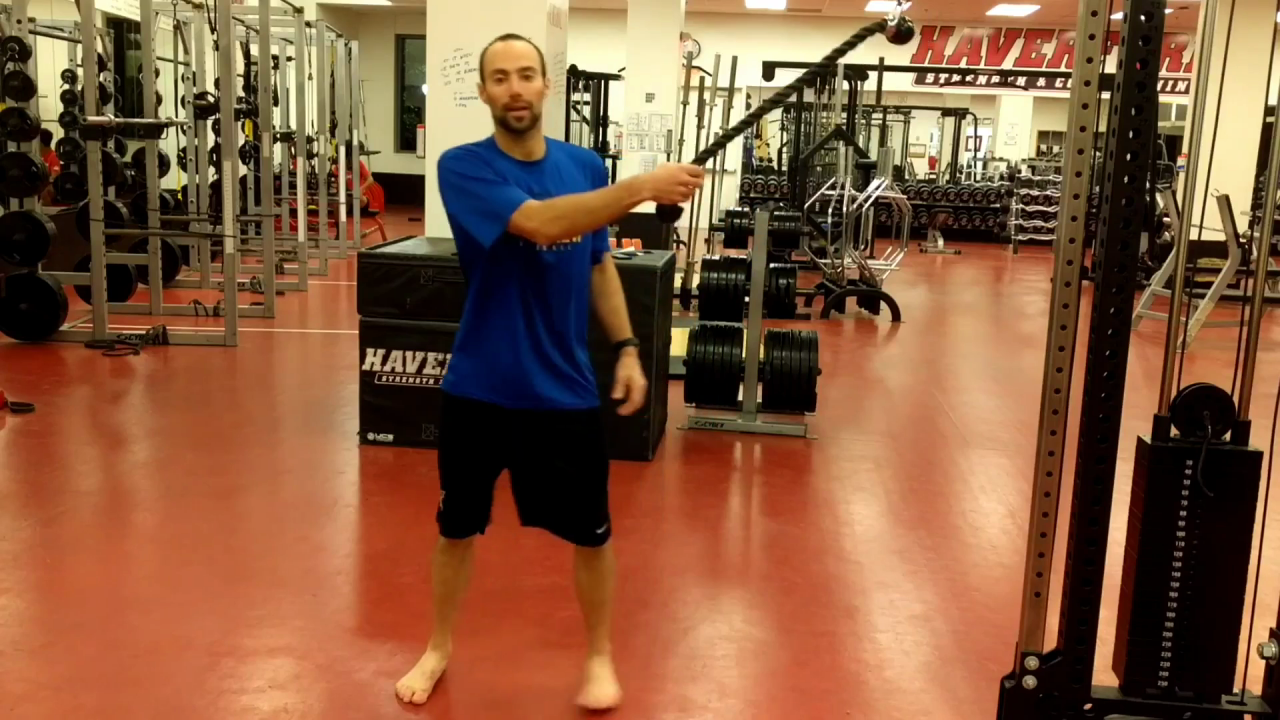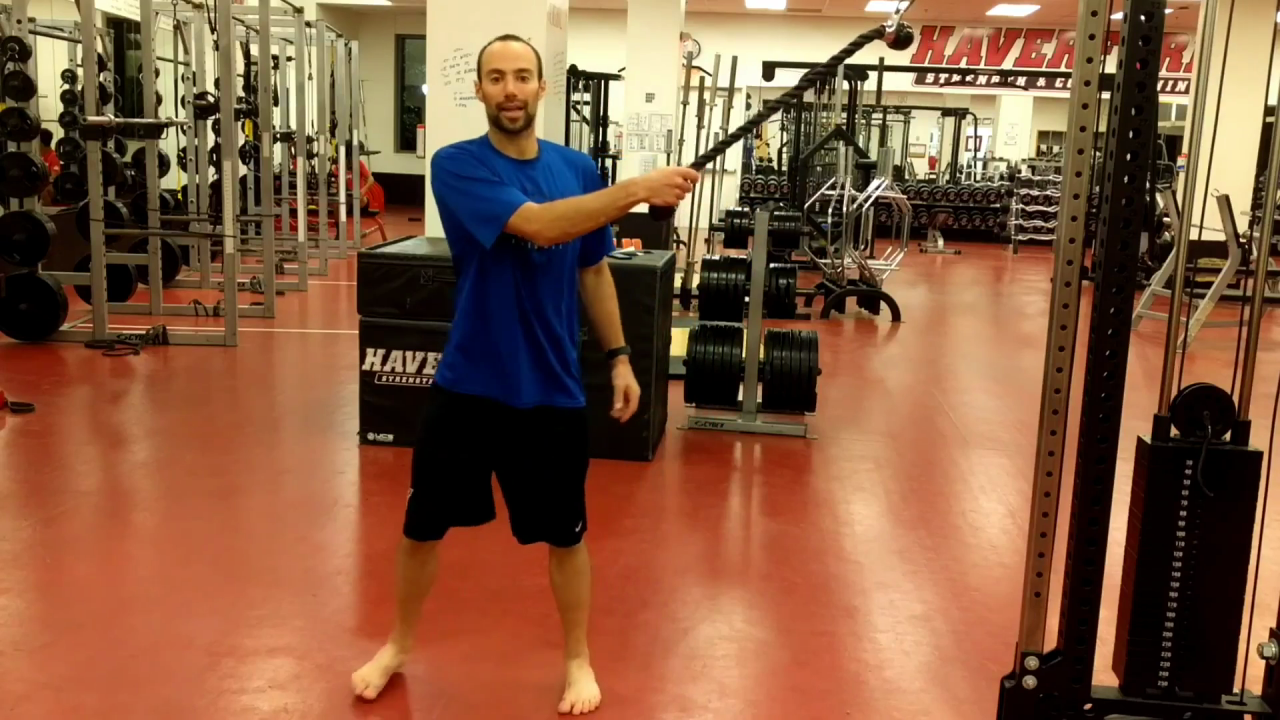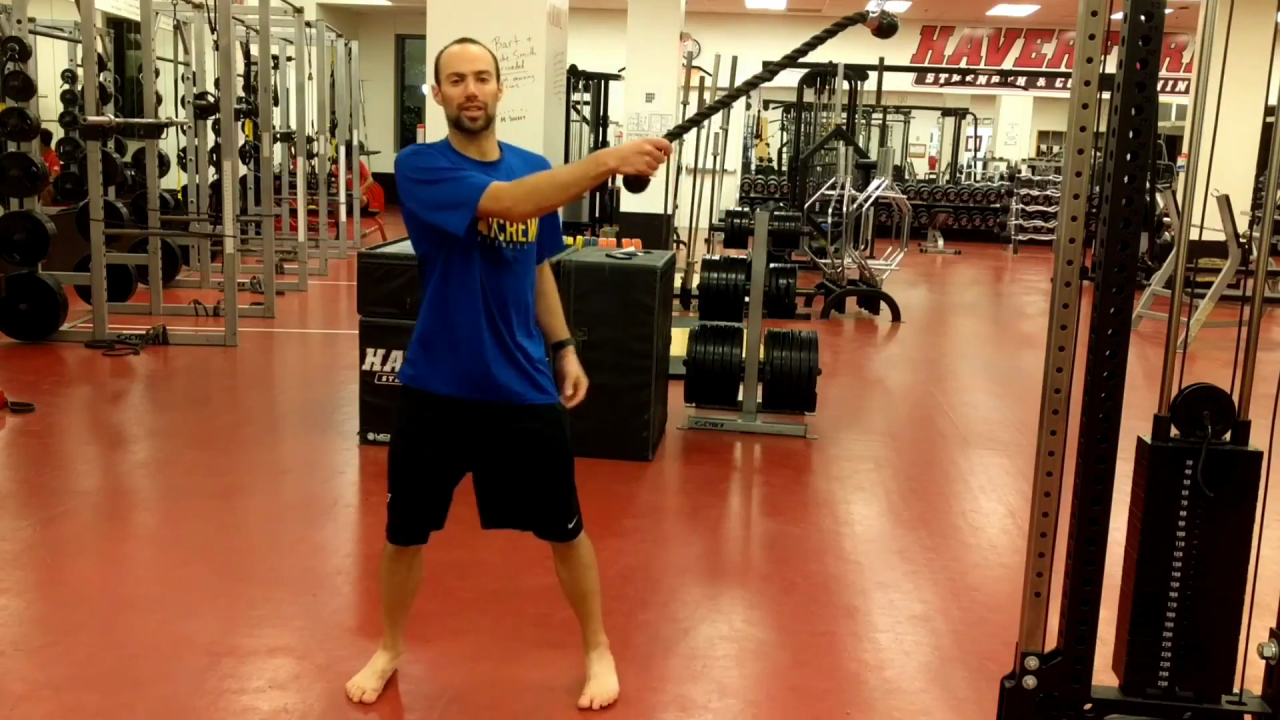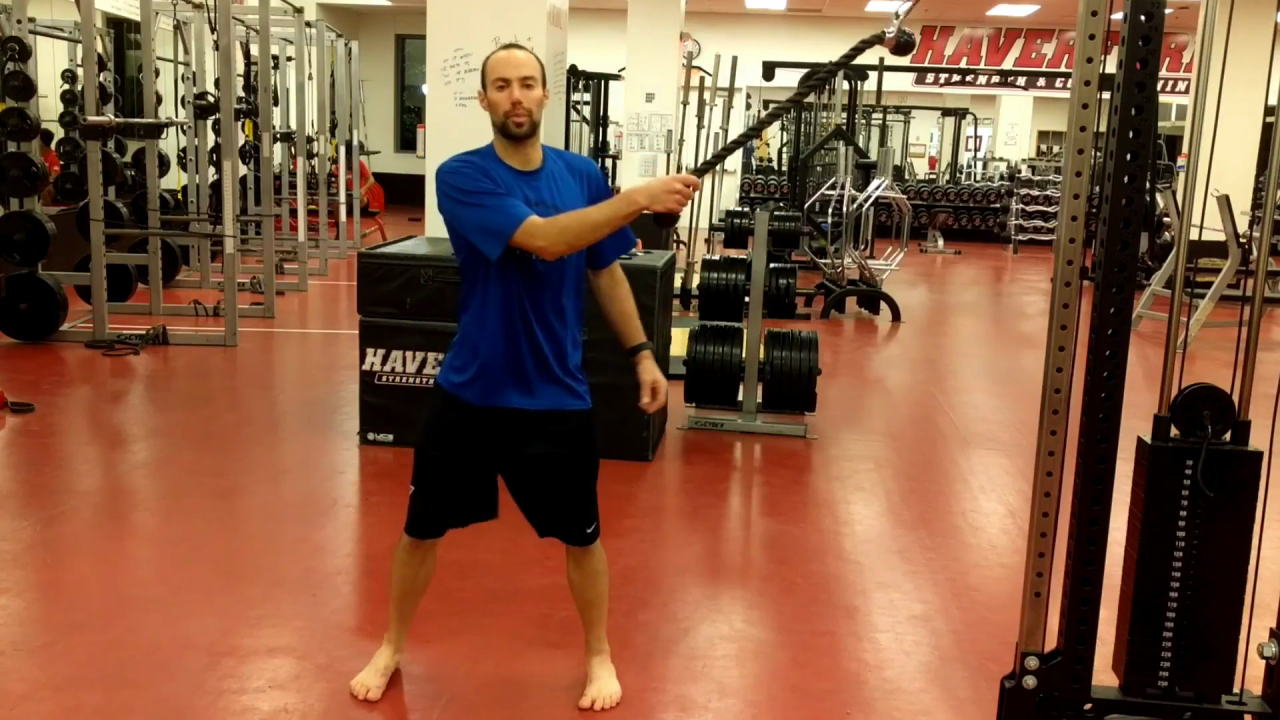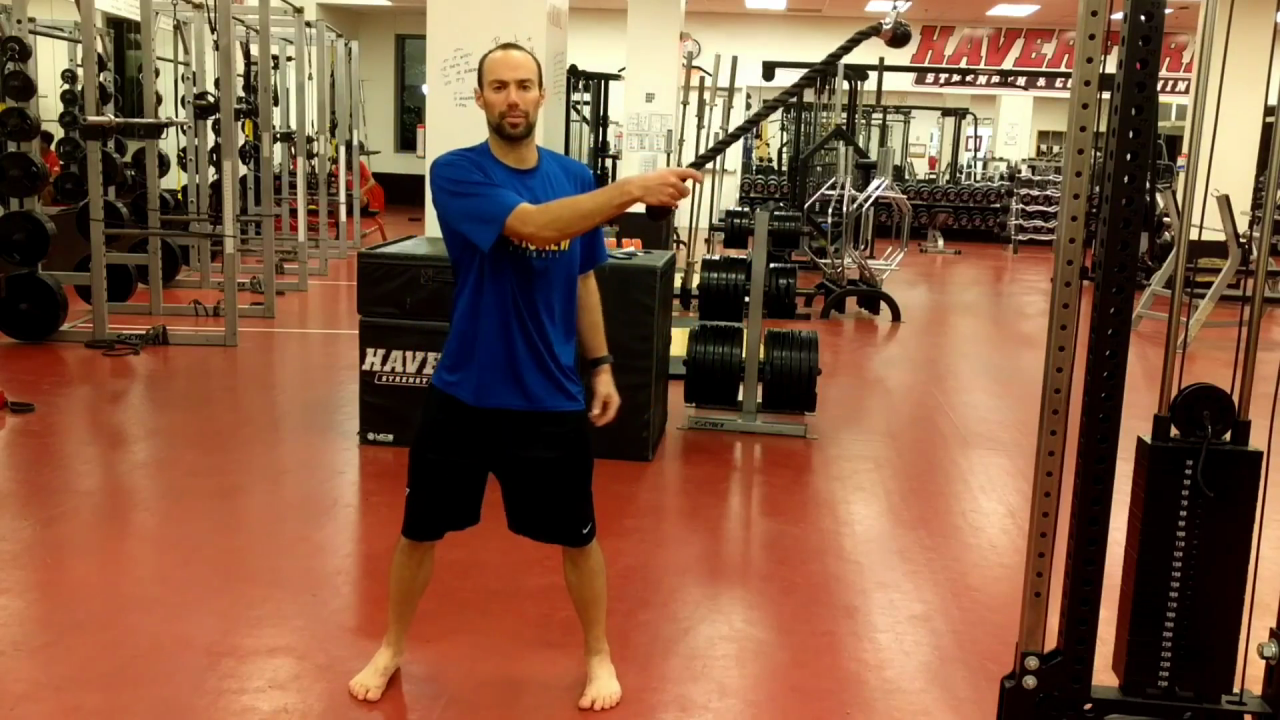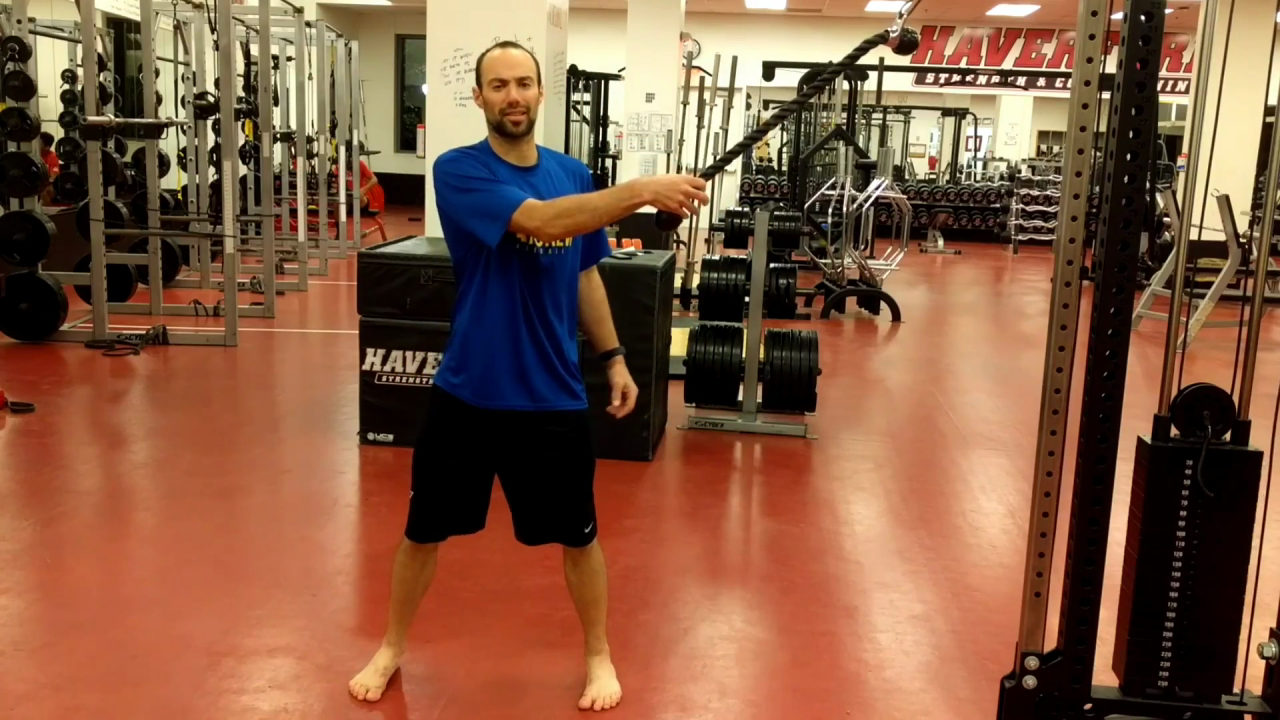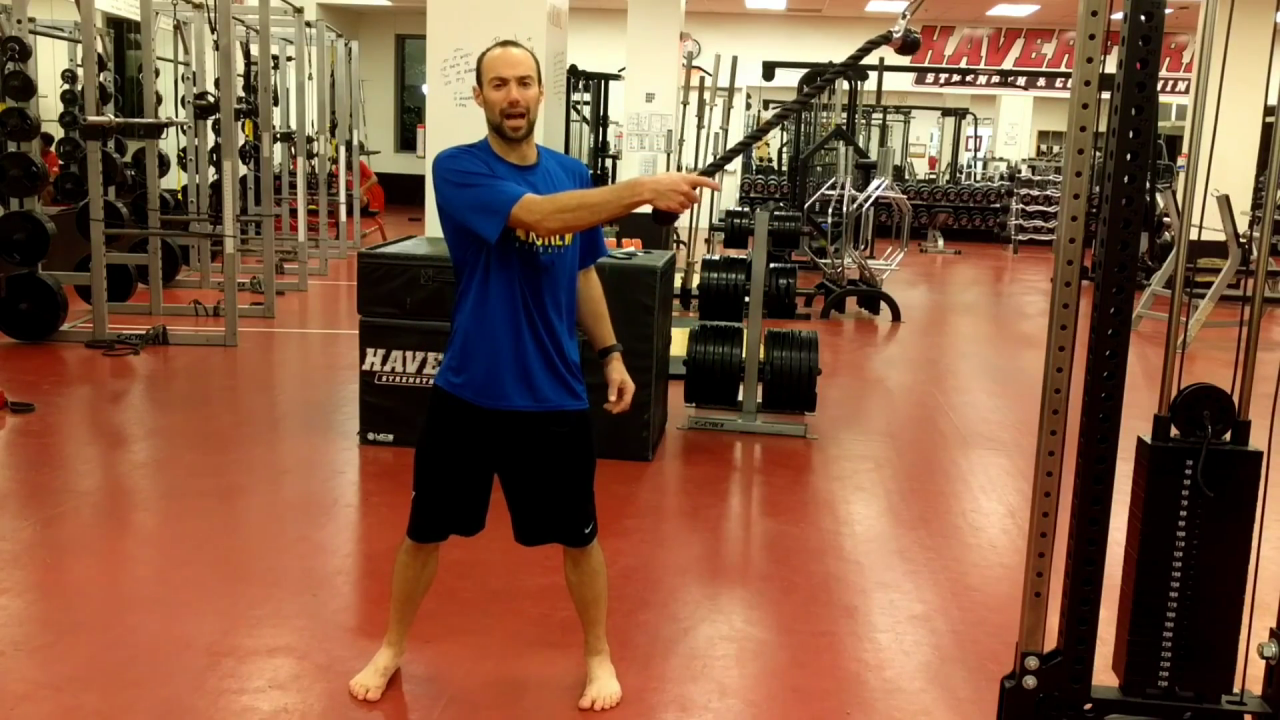
dt=0.4s
person 1, frame 1
left shoulder: (584, 166)
right shoulder: (463, 168)
right elbow: (539, 223)
left wrist: (627, 349)
right wrist: (642, 187)
left hip: (564, 391)
right hip: (480, 389)
left knee: (591, 534)
right knee: (455, 528)
left ankle: (598, 655)
right ankle: (438, 650)
person 1, frame 2
left shoulder: (577, 168)
right shoulder: (456, 165)
left elbow: (593, 270)
right elbow: (536, 223)
left wrist: (619, 356)
right wrist: (638, 188)
left hip: (553, 390)
right hip: (467, 386)
left knee: (566, 535)
right knee: (423, 526)
left ankle: (578, 659)
right ankle: (397, 646)
person 1, frame 3
left shoulder: (534, 167)
right shoulder: (420, 166)
right elbow: (506, 203)
left wrist: (564, 348)
right wrist: (610, 160)
left hip: (524, 388)
right hip: (437, 388)
left knee: (564, 529)
right knee: (404, 532)
left ankle: (598, 649)
right ankle: (389, 650)
person 1, frame 4
left shoulder: (582, 175)
right shoulder: (460, 177)
left elbow: (606, 272)
right elbow: (541, 238)
left wrist: (643, 353)
right wrist: (640, 197)
left hip: (556, 395)
right hip: (469, 391)
left knee: (581, 534)
right knee: (423, 528)
left ankle: (599, 656)
right ankle: (391, 648)
person 1, frame 5
left shoulder: (574, 176)
right shoulder: (456, 172)
right elbow: (533, 225)
left wrist: (599, 367)
right wrist: (634, 188)
left hip: (551, 398)
right hip: (463, 393)
left knee: (577, 536)
right knee: (420, 530)
left ankle: (598, 655)
right ankle: (391, 649)
person 1, frame 6
left shoulder: (573, 175)
right shoulder: (458, 170)
right elbow: (539, 221)
left wrist: (613, 357)
right wrist: (645, 190)
left hip: (554, 397)
right hip: (466, 393)
left knee: (578, 535)
right knee: (424, 531)
left ankle: (598, 655)
right ankle: (391, 649)
person 1, frame 7
left shoulder: (572, 173)
right shoulder: (458, 168)
right elbow: (537, 216)
left wrist: (610, 353)
right wrist: (644, 189)
left hip: (554, 397)
right hip: (467, 392)
left knee: (578, 537)
right knee: (425, 530)
left ankle: (598, 654)
right ankle: (391, 650)
